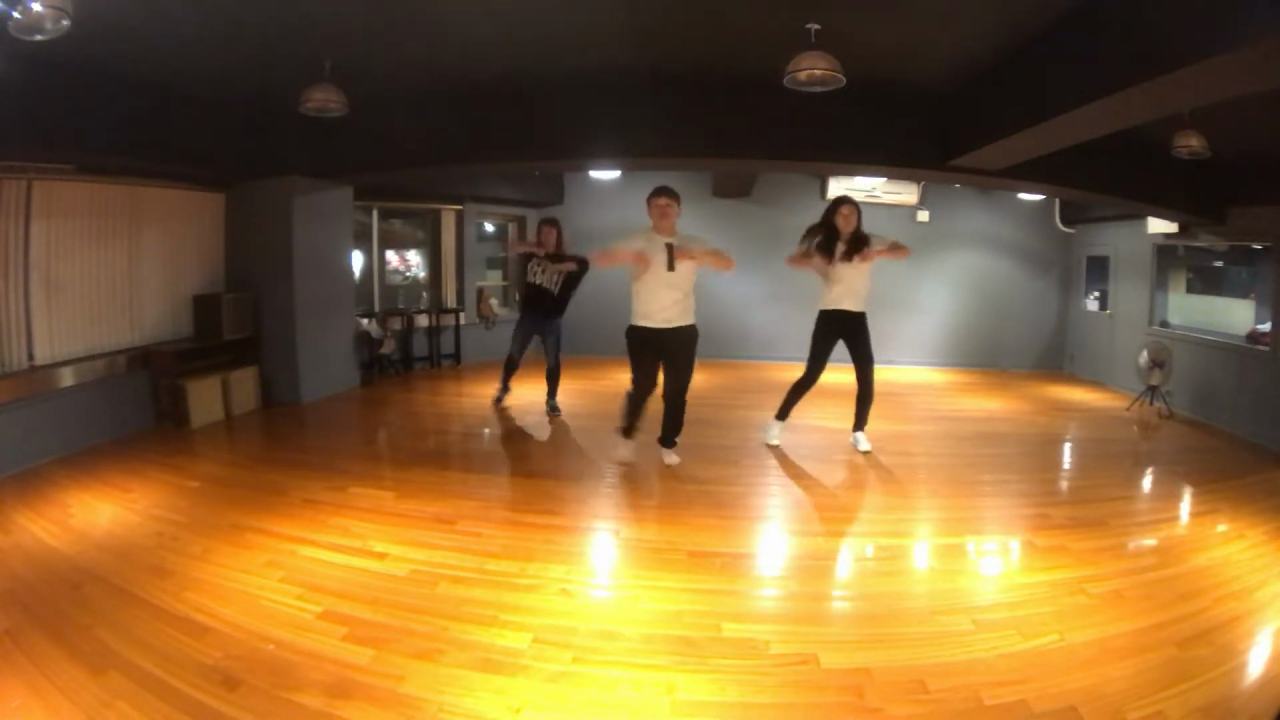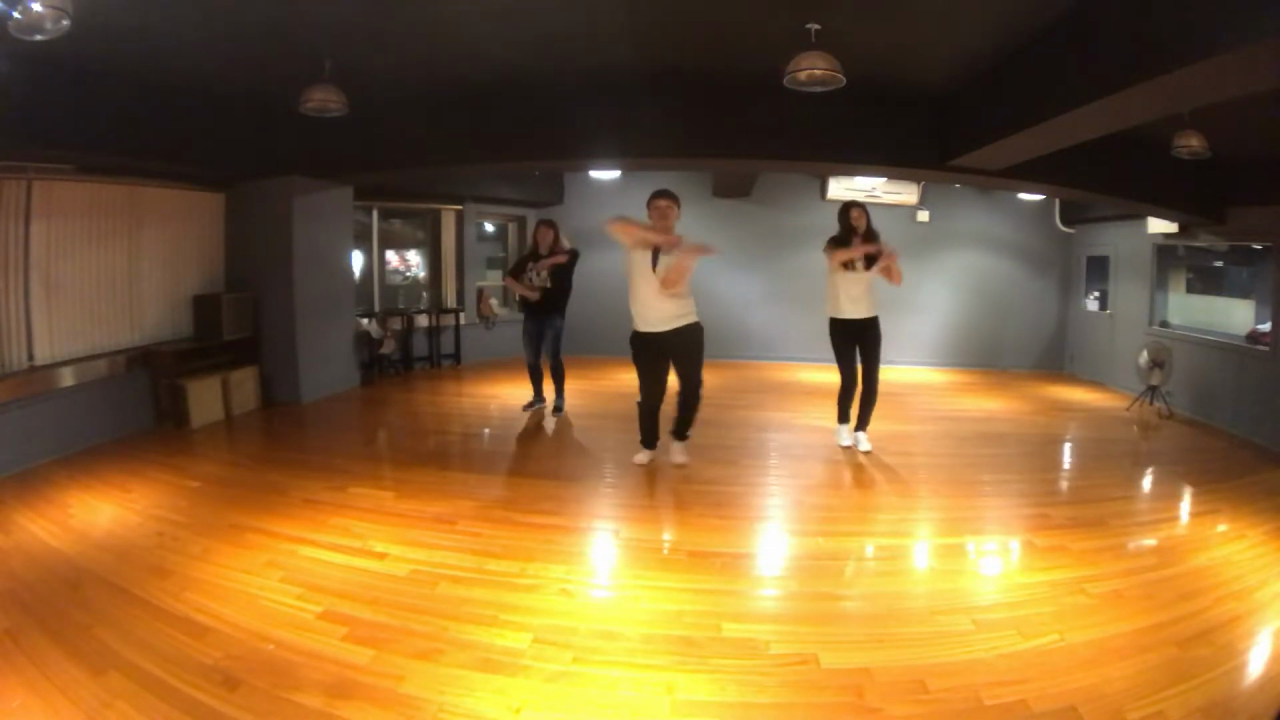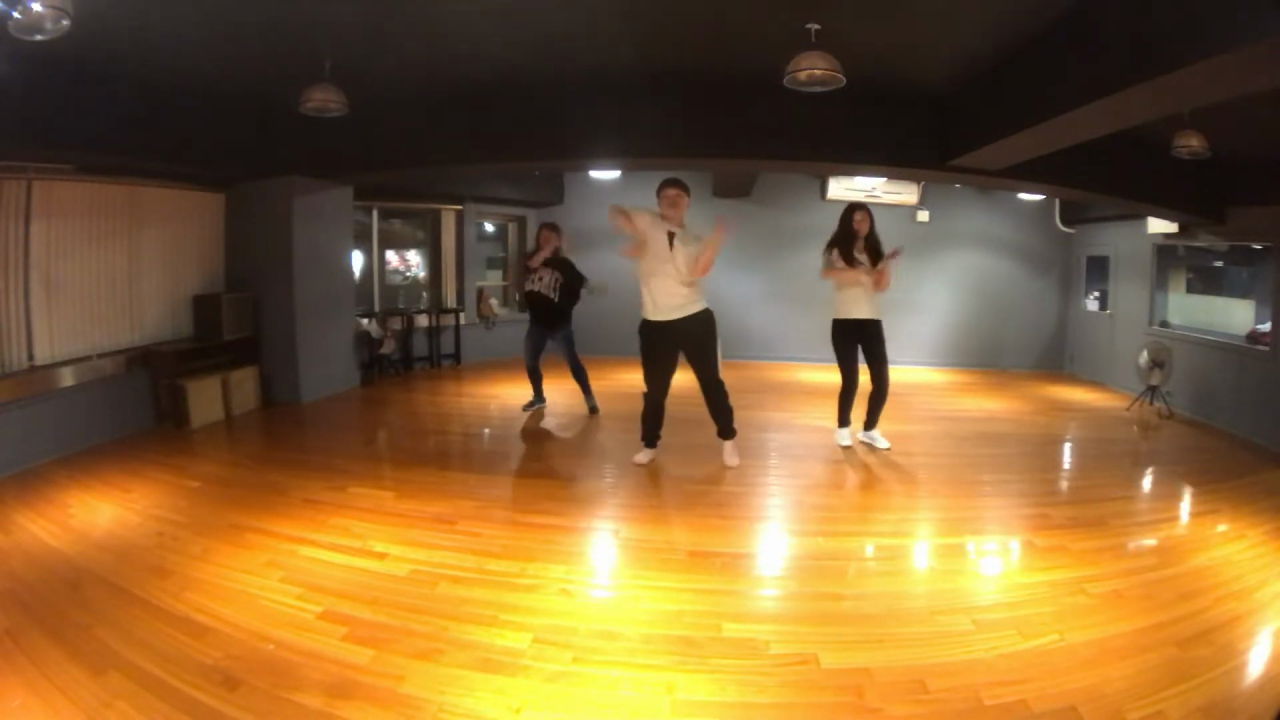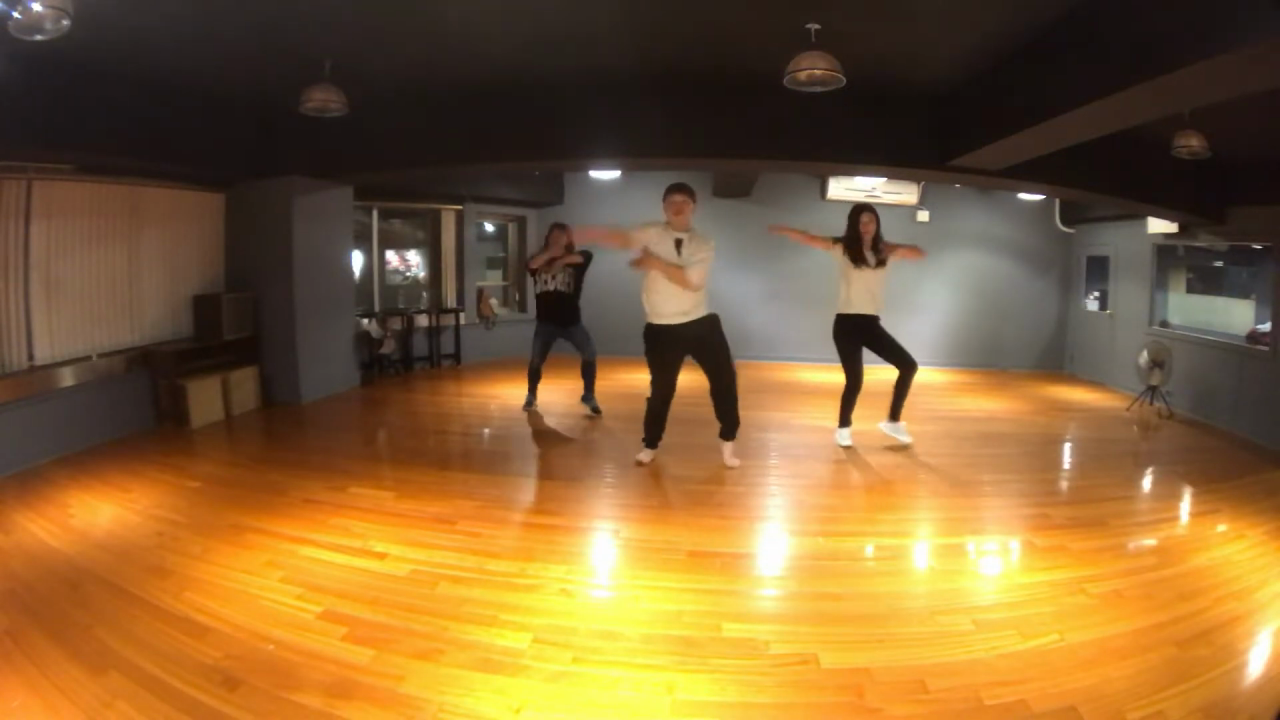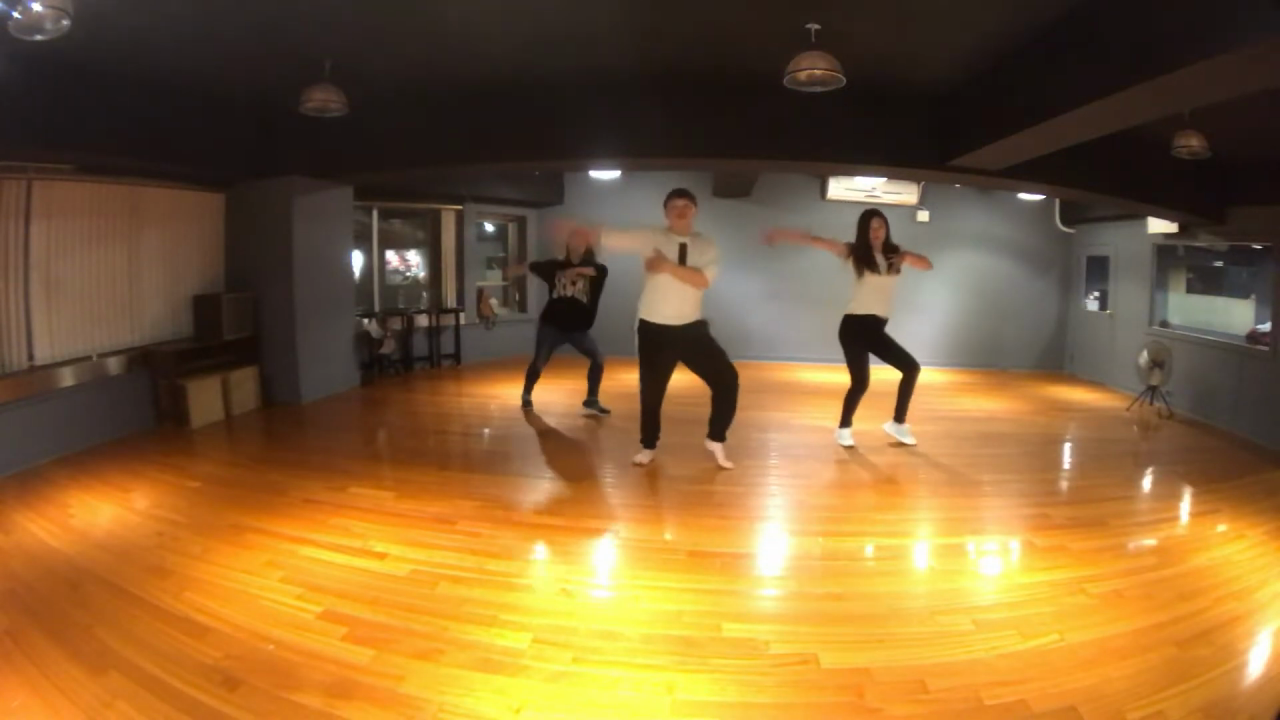
dt=0.3s
person 1, frame 1
left shoulder: (690, 245)
right shoulder: (636, 243)
left elbow: (726, 264)
right elbow: (599, 259)
left wrist: (696, 254)
right wrist: (628, 257)
left hip: (681, 330)
right hip: (644, 329)
left knee: (676, 392)
right knee: (642, 387)
left ankle: (667, 444)
right ankle: (627, 437)
person 1, frame 2
left shoulder: (682, 251)
right shoulder: (639, 239)
left elbow: (668, 285)
right elbow: (614, 226)
left wrist: (688, 256)
right wrist: (660, 237)
left hip: (684, 330)
right hip: (646, 334)
left knee: (691, 389)
right knee: (650, 395)
left ankle: (679, 439)
right ankle: (648, 446)
person 1, frame 3
left shoulder: (694, 241)
right shoulder: (644, 222)
left elbow: (696, 274)
right elbow: (615, 213)
left wrist: (716, 243)
right wrist: (634, 236)
left hip: (694, 320)
right hip: (656, 324)
left knee: (710, 382)
right knee: (655, 388)
left ankle: (728, 440)
right ankle: (649, 445)
person 1, frame 4
left shoulder: (704, 244)
right shoulder: (653, 233)
left elbow: (691, 280)
right elbow: (624, 238)
left wrist: (655, 262)
right wrist: (594, 234)
left hip: (699, 324)
right hip: (661, 328)
left knee: (724, 379)
right knee: (662, 390)
left ankle: (728, 441)
right ankle: (650, 444)
person 1, frame 5
left shoulder: (706, 245)
right shoulder: (652, 239)
left elbow: (702, 280)
right elbow: (609, 238)
left wrist: (666, 265)
left hip: (691, 330)
right hip: (654, 330)
left knee: (726, 379)
right knee: (652, 392)
left ankle: (716, 440)
right ankle: (648, 445)
person 2, frame 1
left shoulder: (868, 243)
right shoulder: (821, 244)
left elbow: (903, 251)
right elbow: (792, 260)
left wrist: (879, 254)
right wrist: (816, 264)
left hip: (856, 319)
right hip: (828, 317)
left knee: (867, 380)
right knee: (810, 376)
left ankle: (859, 432)
right ankle: (778, 422)
person 2, frame 2
left shoulder: (876, 252)
right shoulder: (836, 245)
left elbow: (896, 280)
right elbow: (835, 256)
left wrist: (891, 262)
right wrist: (871, 247)
left hip: (868, 322)
right hip: (840, 322)
left knee: (871, 381)
right knee: (849, 380)
left ankle: (860, 431)
right ankle: (843, 427)
person 2, frame 3
left shoulder: (876, 253)
right shoulder: (836, 250)
left elbow: (883, 286)
right elbow: (828, 274)
left wrist: (880, 268)
right wrist: (862, 272)
left hip: (871, 324)
right hip: (844, 324)
left knee: (881, 382)
right knee: (850, 382)
left ankle: (869, 430)
right ankle: (843, 428)
person 2, frame 4
left shoulder: (885, 249)
right shoulder: (842, 247)
left elbow: (920, 253)
right elbow: (808, 239)
left wrist: (899, 250)
right wrist: (782, 230)
left hip: (870, 324)
right hip: (848, 322)
left knee: (909, 366)
right knee: (854, 381)
left ankle: (893, 422)
right ankle: (843, 428)
person 2, frame 5
left shoulder: (896, 253)
right shoulder: (853, 252)
left elbow: (928, 265)
right elbow: (819, 241)
left wrist: (908, 259)
right wrist: (784, 234)
left hip: (875, 328)
right hip: (854, 325)
left knee: (910, 368)
right knee: (860, 382)
left ankle: (899, 424)
right ankle: (844, 427)
person 3, frame 1
left shoulder: (564, 260)
right shoulder: (532, 255)
left elbow: (584, 265)
right elbow: (514, 247)
left wrist: (559, 266)
right wrist: (535, 249)
left hip: (550, 317)
right hip: (528, 314)
left knee: (553, 360)
right knee: (514, 354)
left ankle: (551, 400)
right ankle: (503, 388)
person 3, frame 2
left shoulder: (558, 257)
right shoulder: (526, 259)
left elbow: (573, 254)
right elbow: (508, 279)
left wrist: (548, 261)
right wrist: (527, 292)
left hip: (552, 315)
right hip: (531, 315)
left knee: (553, 356)
right knee: (532, 359)
left ankle: (559, 399)
right ankle: (538, 397)
person 3, frame 3
left shoulder: (564, 264)
right shoulder: (534, 259)
left elbow: (580, 282)
right elbow: (532, 264)
right wrist: (547, 249)
left hip: (559, 322)
right hip: (537, 322)
left knee: (572, 361)
right knee: (530, 361)
left ankle: (590, 399)
right ankle: (538, 397)
person 3, frame 4
left shoulder: (572, 260)
right shoulder: (542, 260)
left elbow: (587, 256)
right elbow: (532, 264)
left wrist: (563, 260)
right wrist: (550, 253)
left hip: (571, 320)
right hip: (546, 321)
left knee: (589, 355)
right knee: (536, 361)
left ankle: (589, 397)
right ankle: (531, 396)
person 3, frame 5
left shoulder: (591, 267)
right shoulder: (555, 266)
left elbow: (602, 271)
right elbow: (530, 267)
left wrist: (578, 270)
right wrist: (511, 270)
left hip: (577, 326)
right hip: (551, 324)
left knee: (597, 360)
right knee: (538, 362)
left ankle: (591, 401)
right ankle: (526, 396)
